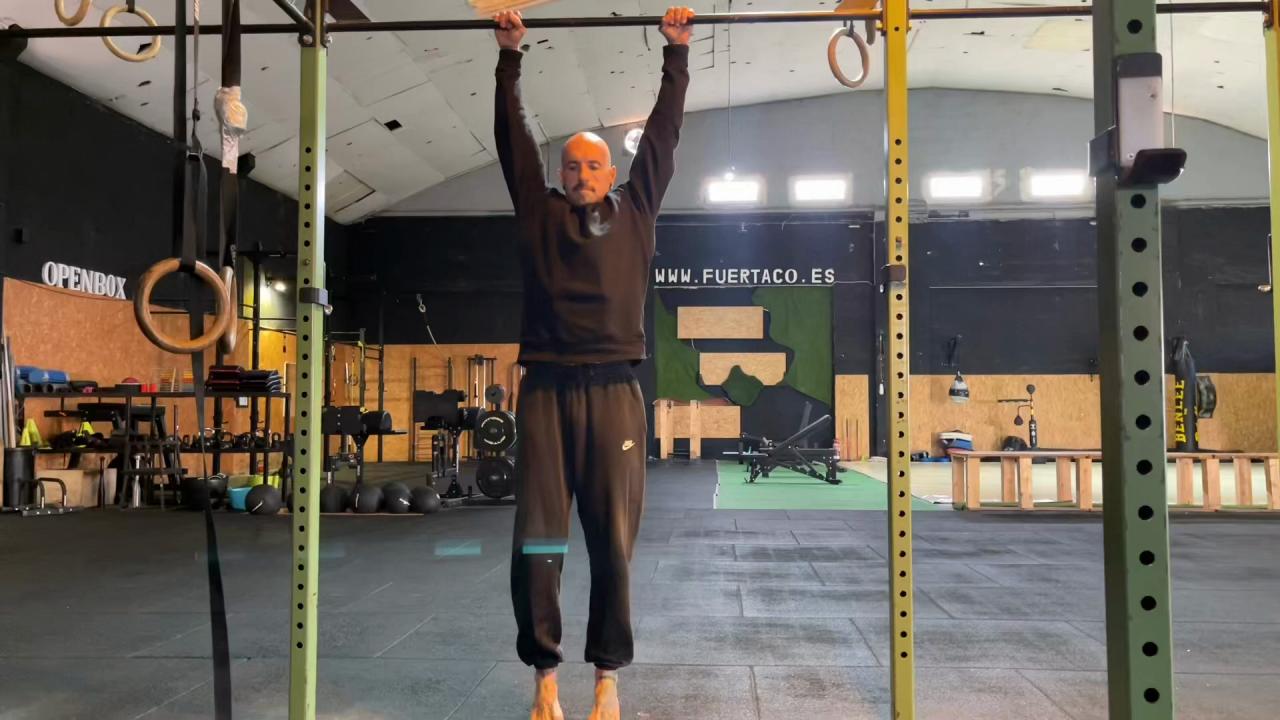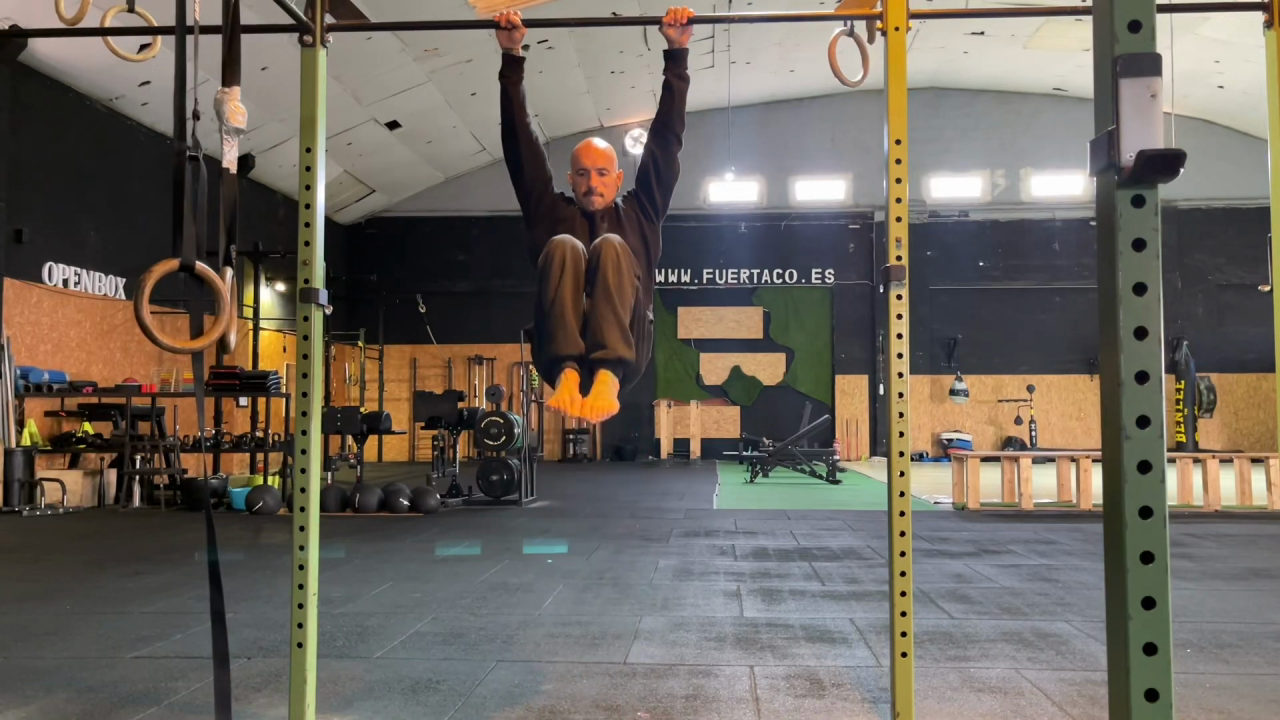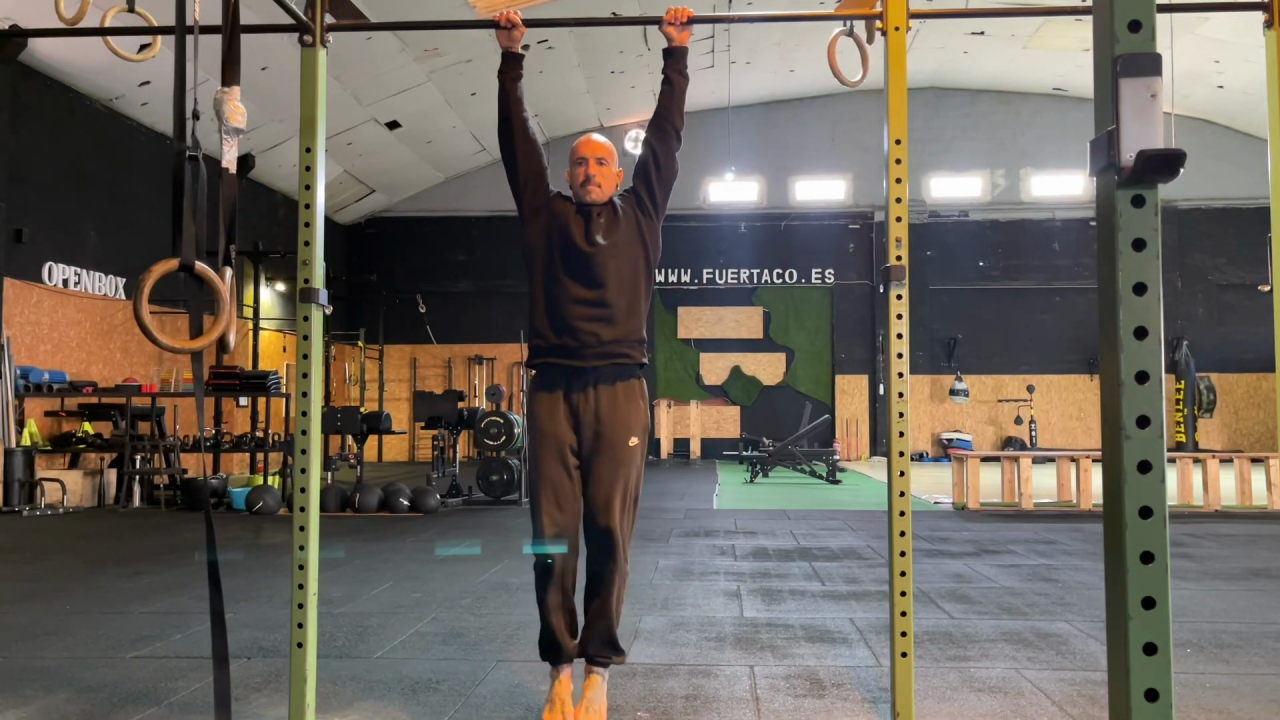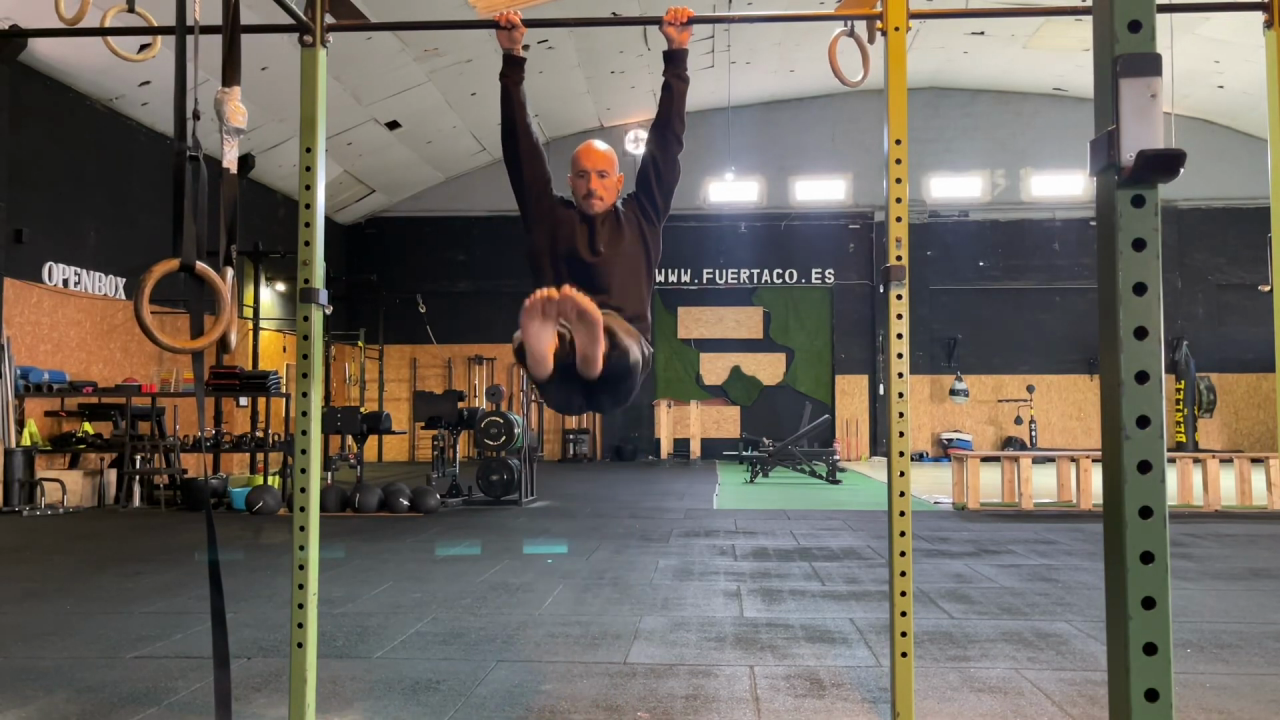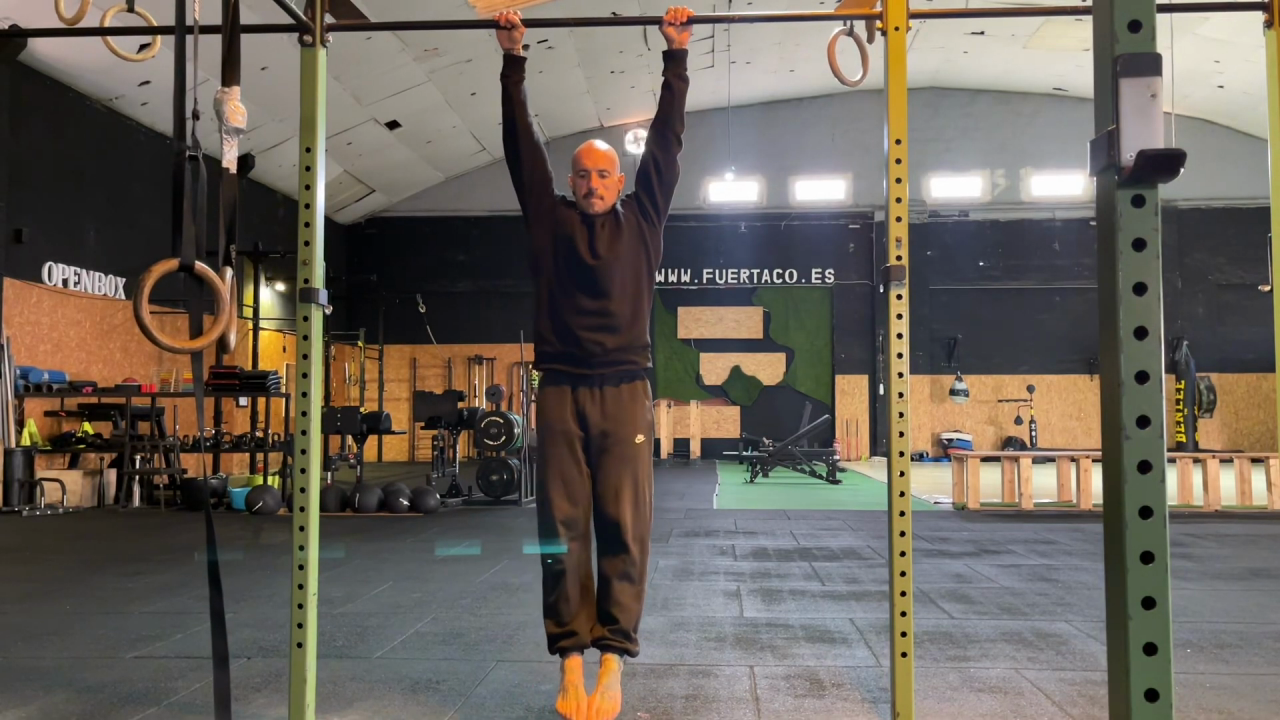
dt=1s
person 1, frame 1
left shoulder: (634, 211)
right shoulder: (539, 210)
left elbow: (662, 135)
right elbow: (512, 137)
left hip: (613, 391)
right hip: (547, 389)
left knee: (612, 543)
right knee: (538, 539)
person 1, frame 2
left shoulder: (639, 213)
right shoulder: (549, 213)
left elbow: (666, 139)
right elbow: (519, 141)
left wrist: (677, 54)
right wrist: (511, 56)
left hip: (626, 344)
right hip: (560, 350)
left knee: (611, 248)
right knee: (562, 248)
left ankle: (608, 373)
right ankle: (569, 371)
person 1, frame 3
left shoulder: (639, 212)
right shoulder: (545, 212)
left elbow: (665, 136)
right elbow: (517, 138)
left hip: (619, 386)
right hip: (554, 385)
left knee: (609, 529)
right knee: (553, 530)
person 1, frame 4
left shoulder: (641, 214)
right shoulder: (549, 213)
left elbow: (668, 136)
right elbow: (518, 138)
left wrist: (676, 55)
right wrist: (513, 58)
left hip: (620, 339)
left knee: (614, 336)
right knee: (547, 318)
left ankle: (595, 352)
right ankle: (544, 354)
person 1, frame 5
left shoulder: (641, 218)
right shoulder: (549, 218)
left elbow: (666, 140)
right elbow: (520, 142)
right wrist: (513, 59)
left hip: (625, 390)
right hip: (562, 390)
left knee: (624, 528)
right knee: (563, 529)
left ankle: (612, 661)
right ankle: (571, 661)
